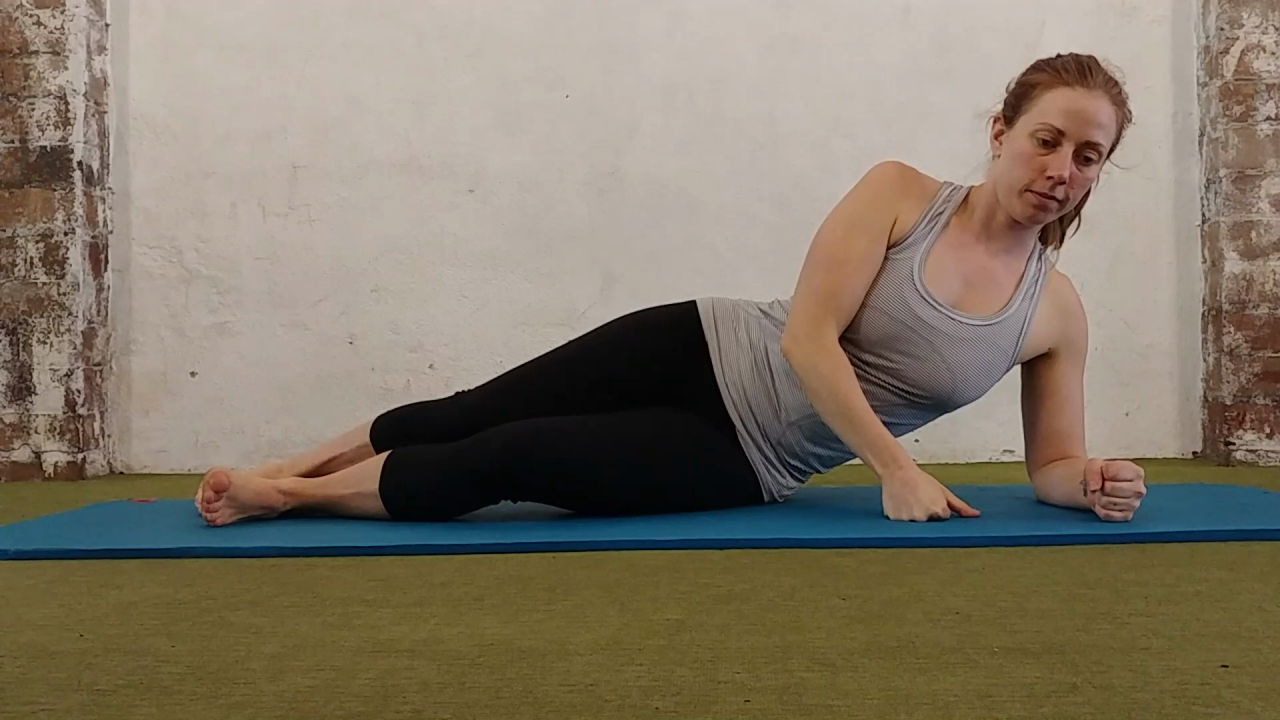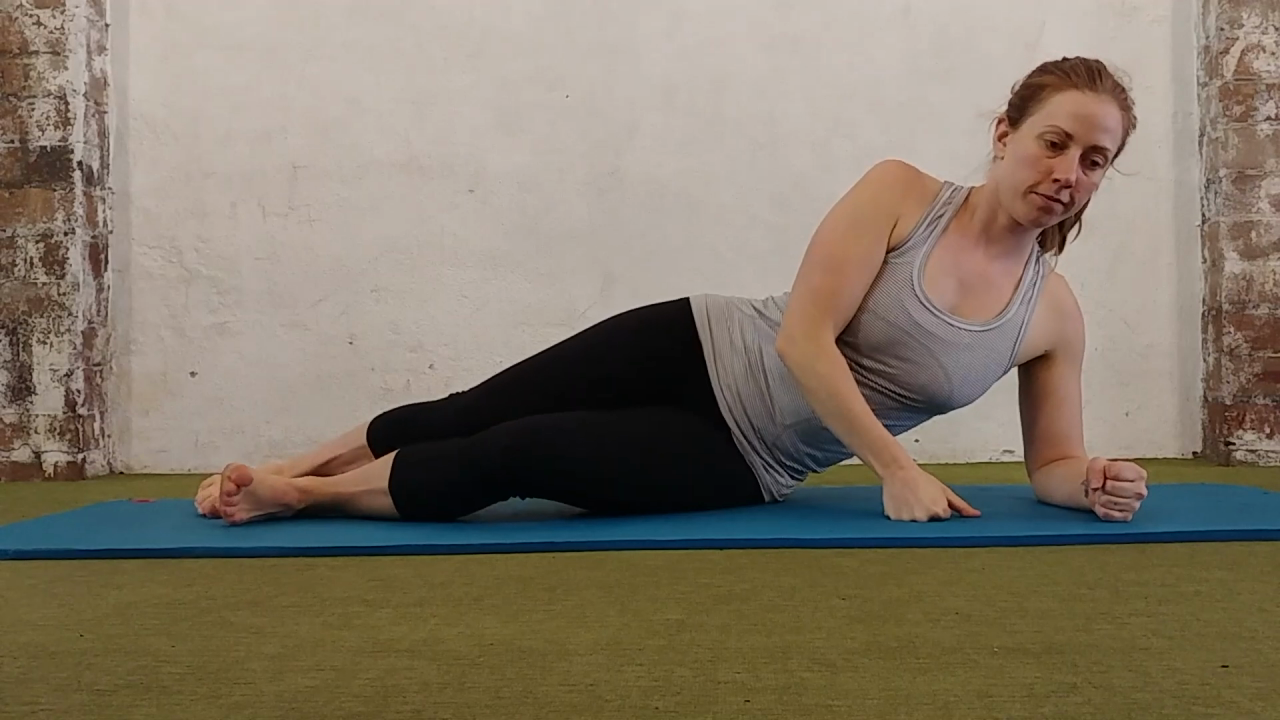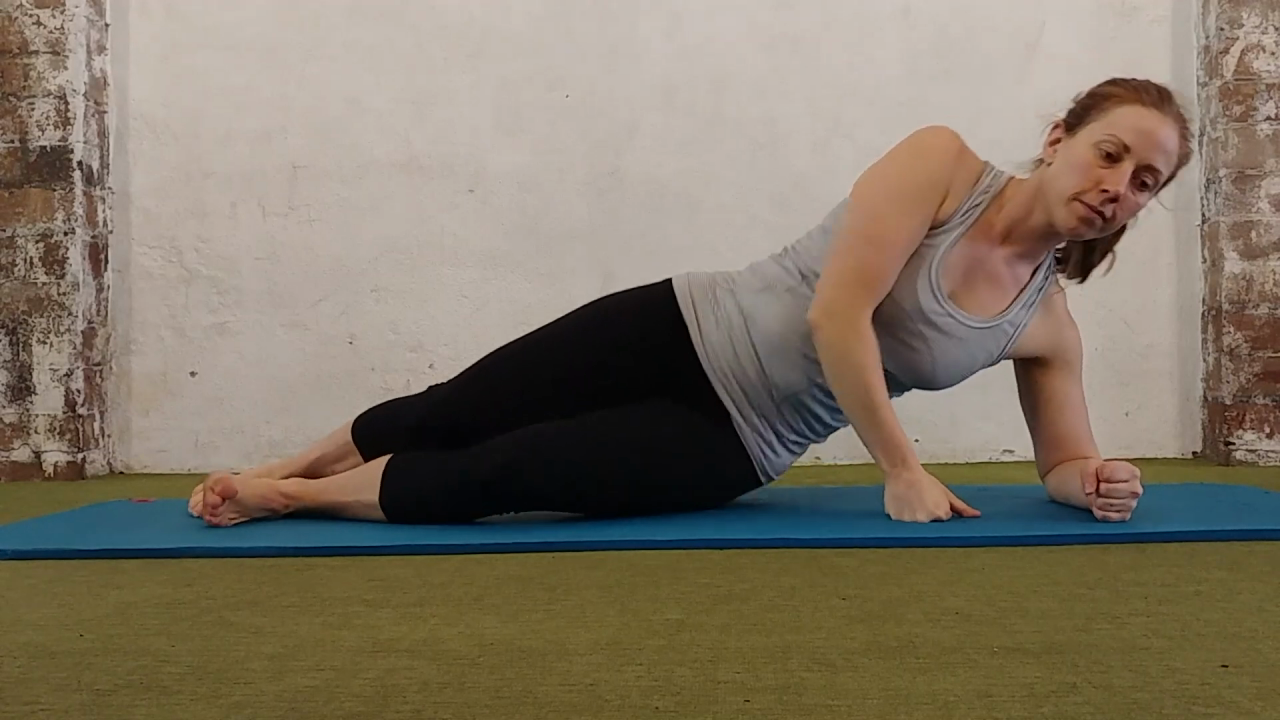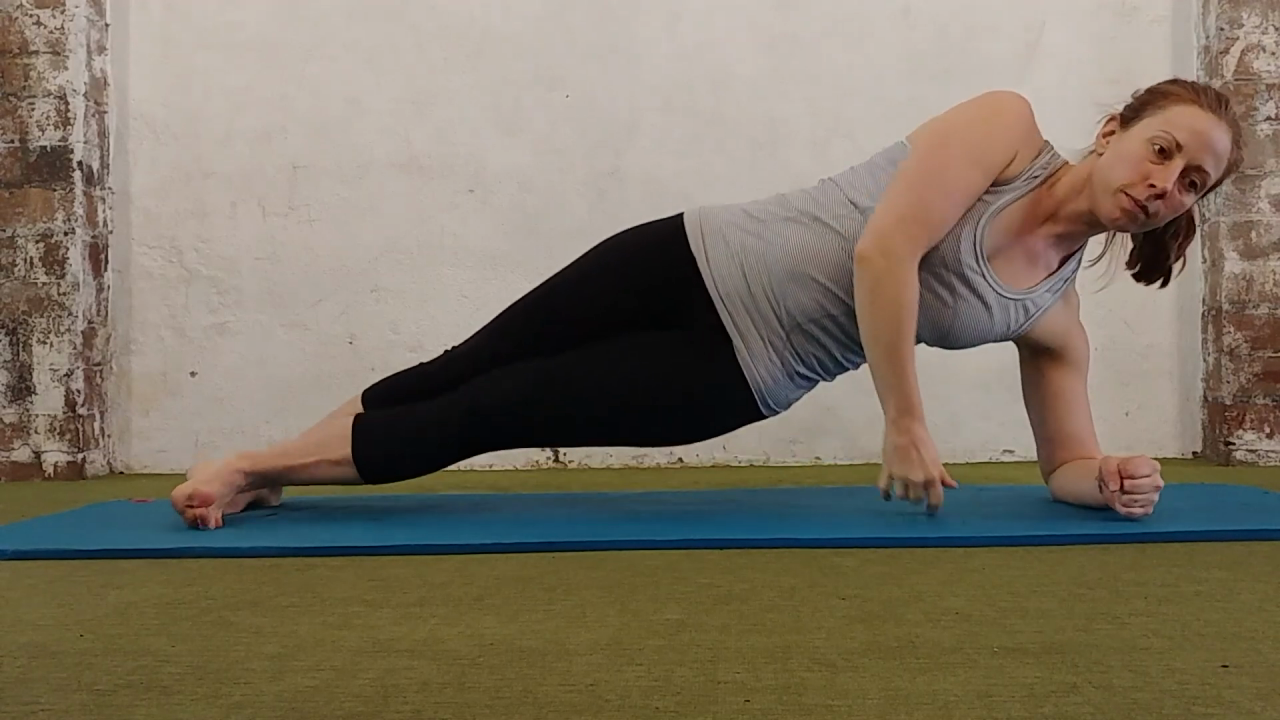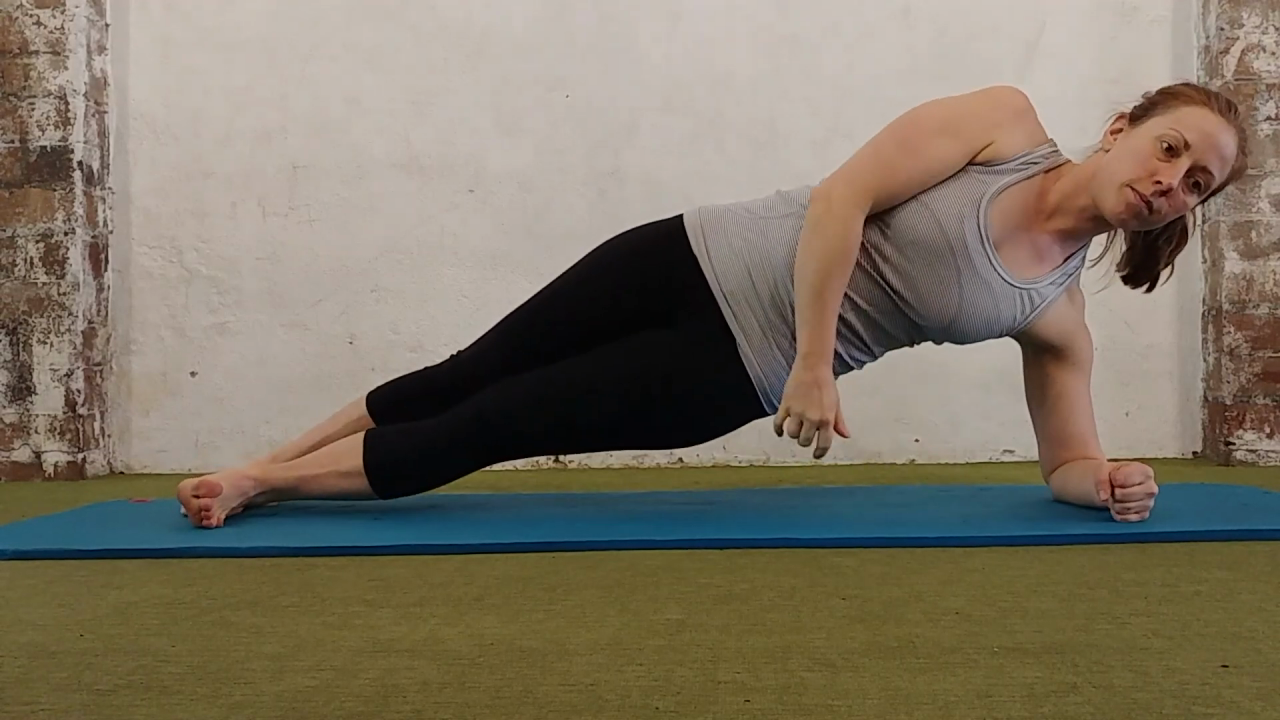
dt=0.4s
person 1, frame 1
left shoulder: (1058, 314)
right shoulder: (900, 191)
left elbow: (1051, 464)
right elbow: (808, 337)
left wrist: (1095, 480)
right wrist: (897, 470)
left hip: (743, 466)
right hip: (702, 350)
left knee: (508, 462)
right knee: (462, 417)
left ankle: (284, 496)
right ankle: (273, 479)
person 1, frame 2
left shoulder: (1054, 318)
right shoulder: (899, 192)
left elbow: (1050, 463)
right elbow: (802, 341)
left wrist: (1095, 479)
right wrist: (898, 471)
left hip: (740, 467)
right hip: (697, 350)
left knee: (514, 457)
right knee: (457, 417)
left ankle: (295, 494)
right ankle: (278, 477)
person 1, frame 3
left shoulder: (1048, 330)
right shoulder: (941, 161)
left elbow: (1063, 463)
right elbow: (836, 317)
left wrist: (1098, 483)
right wrist: (902, 474)
left hip: (731, 444)
right hip: (680, 328)
left knee: (497, 475)
right knee: (441, 414)
left ankle: (283, 497)
right ankle: (268, 480)
person 1, frame 4
left shoulder: (1056, 319)
right shoulder: (1010, 125)
left elbow: (1066, 463)
right elbow: (884, 246)
left wrist: (1114, 478)
right wrist: (905, 428)
left hip: (732, 373)
right hip: (692, 262)
left knee: (475, 420)
right knee: (452, 377)
left ankle: (259, 475)
right ankle: (251, 468)
person 1, frame 5
left shoulder: (1060, 319)
right shoulder: (1007, 122)
left elbow: (1067, 462)
right elbow: (838, 196)
left wrist: (1110, 482)
right wrist: (819, 360)
left hip: (732, 372)
right hip: (696, 260)
left knee: (485, 431)
right knee: (462, 378)
left ankle: (260, 487)
right ankle: (253, 473)
